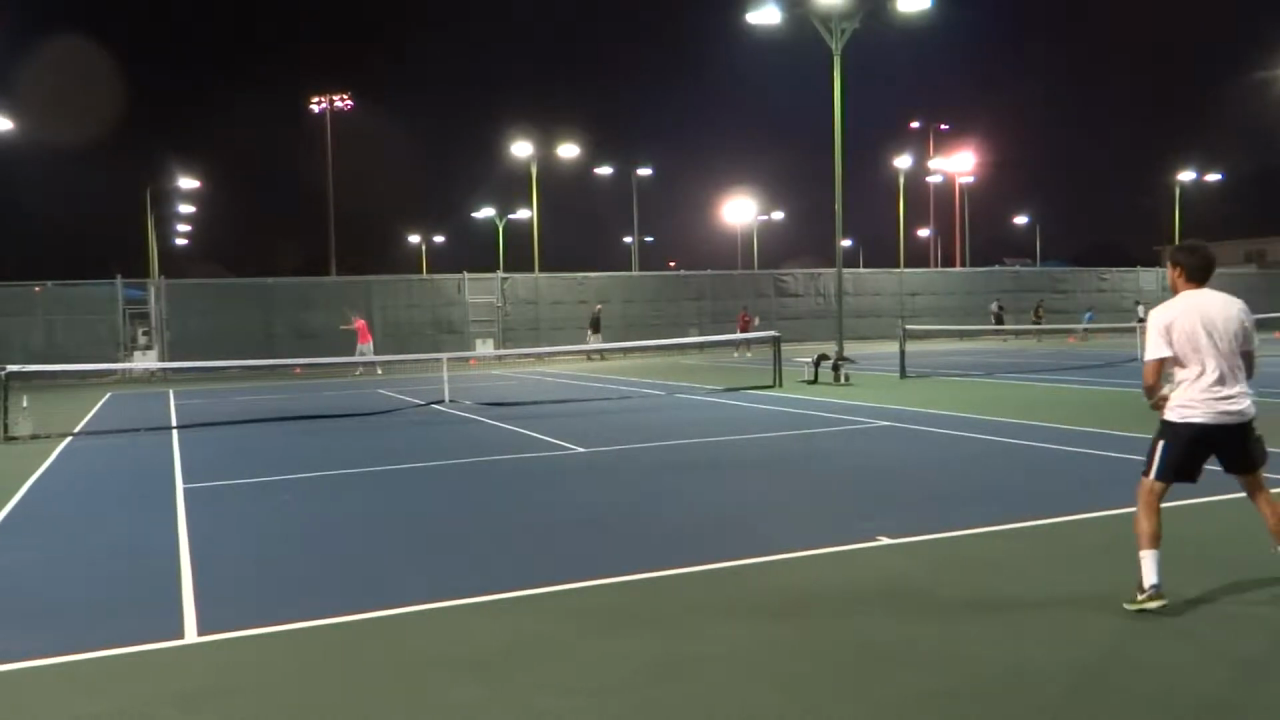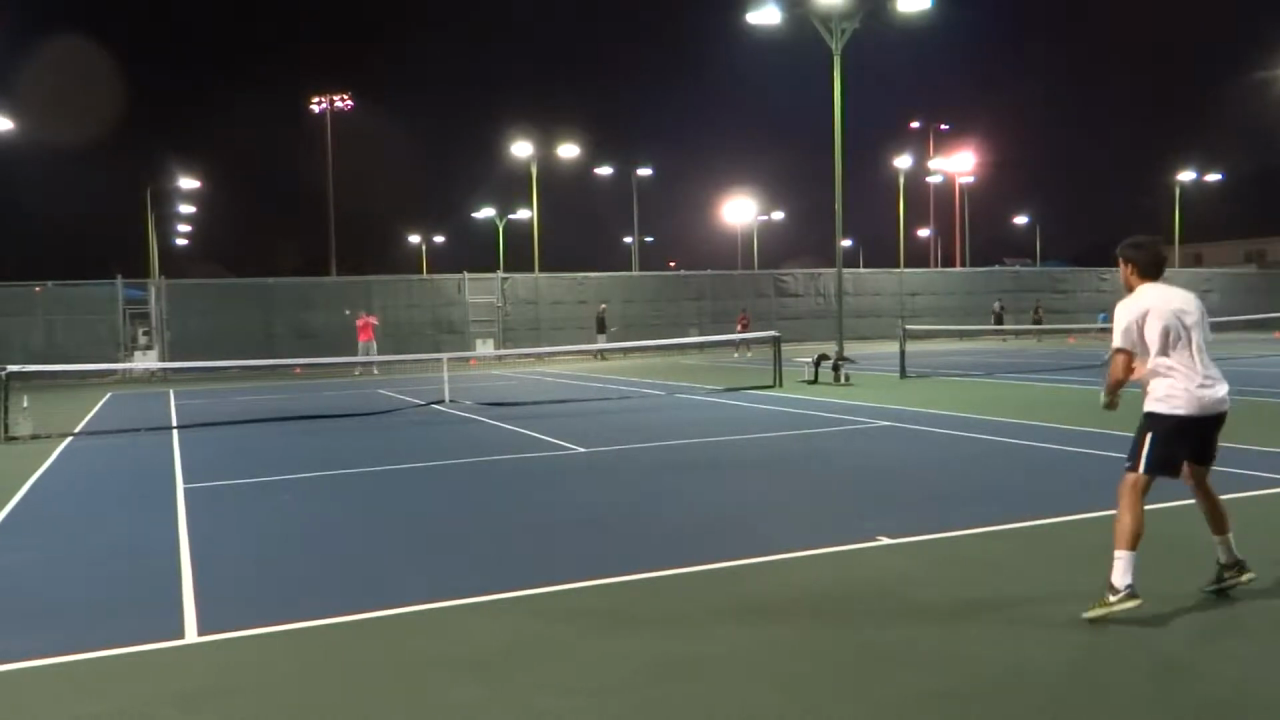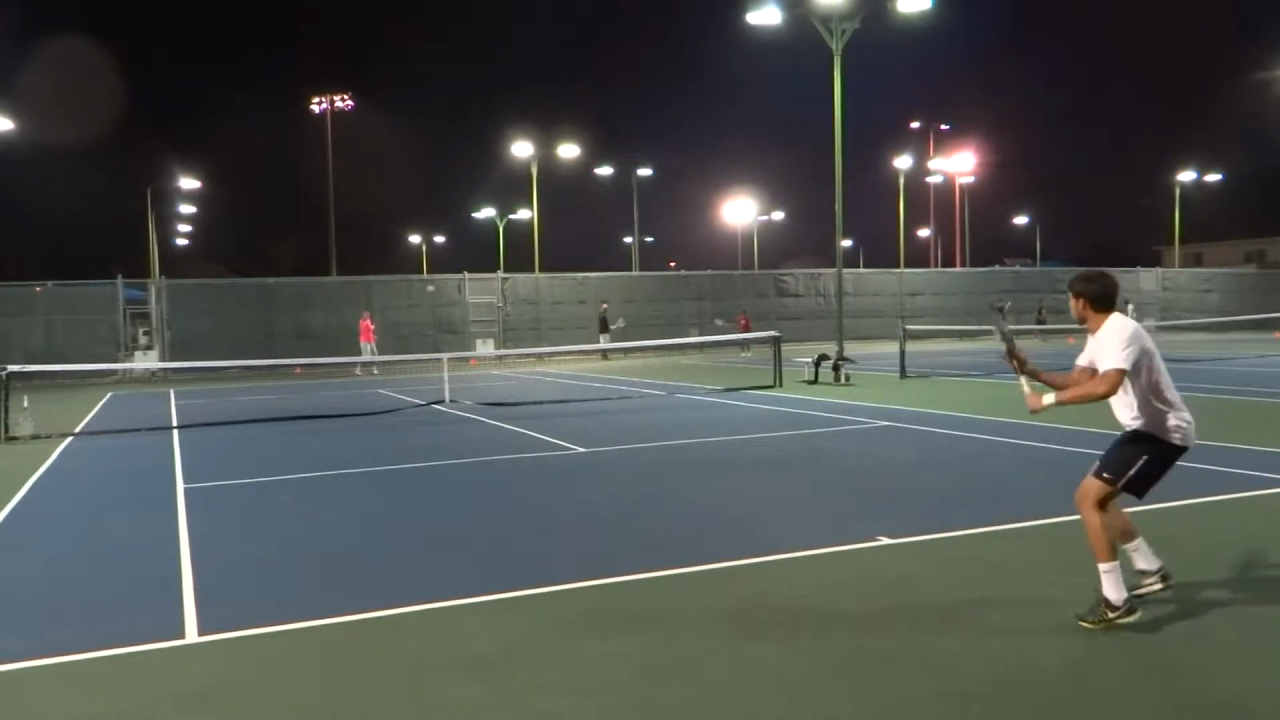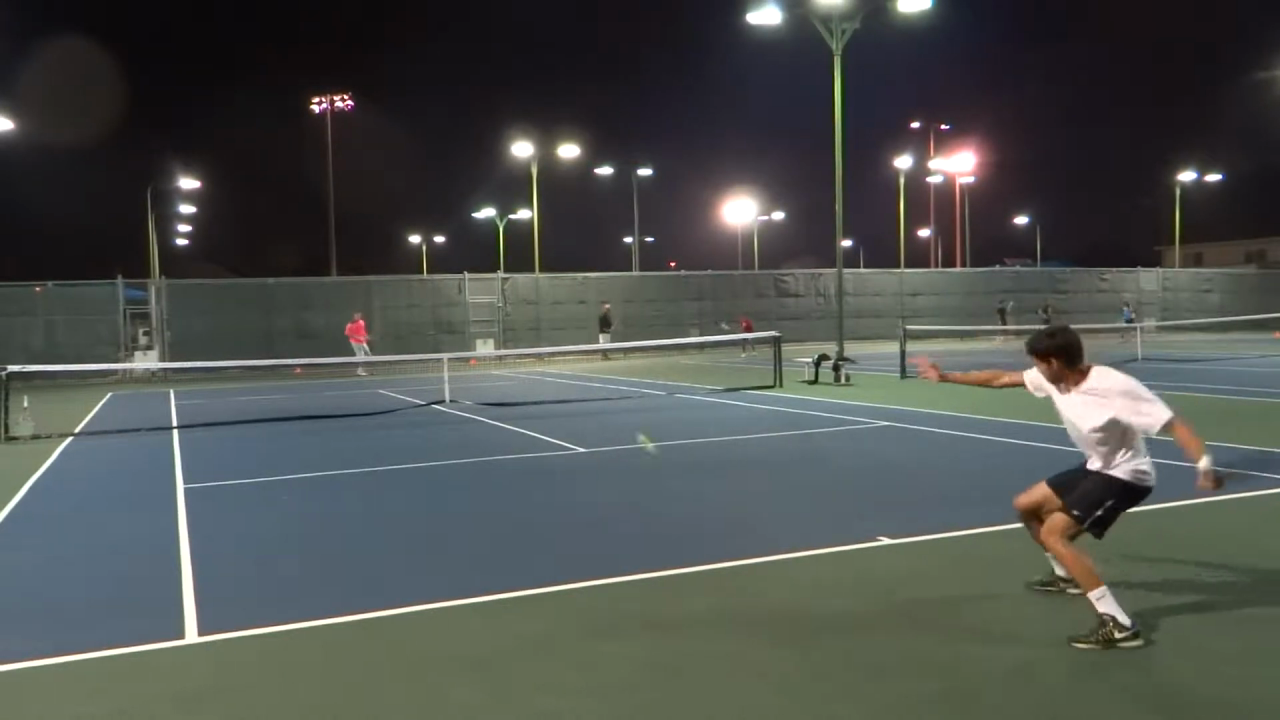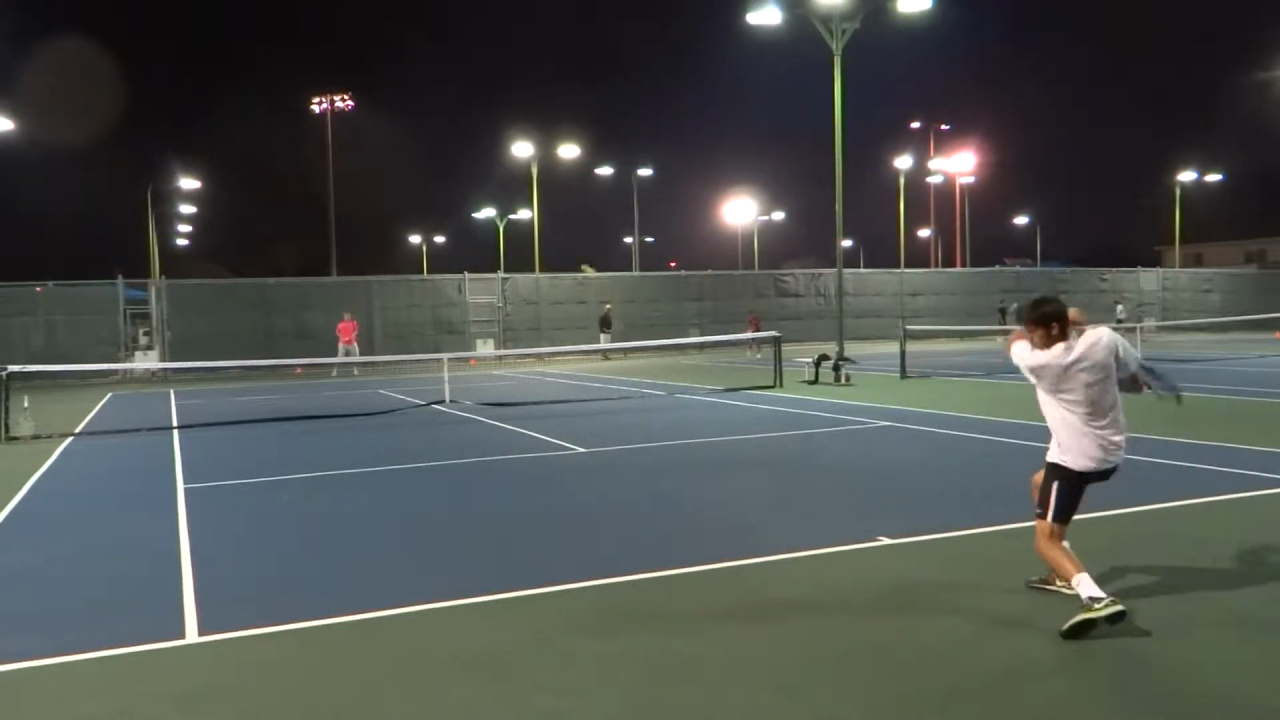
dt=0.4s
person 1, frame 1
left shoulder: (1164, 314)
right shoulder: (1237, 307)
left elbow: (1151, 378)
right elbow: (1248, 366)
left wrist: (1155, 398)
left hip: (1187, 415)
right hip: (1236, 412)
left knee: (1148, 496)
left ankle: (1150, 586)
person 1, frame 2
left shoulder: (1131, 306)
right shoulder: (1190, 300)
left elbow: (1119, 372)
left wrist: (1110, 396)
left hip: (1172, 406)
right hip: (1214, 401)
left knee: (1132, 489)
right knee: (1198, 481)
left ankle: (1121, 587)
right ankle: (1232, 565)
person 1, frame 3
left shoulder: (1121, 331)
right shoulder: (1102, 333)
left elbow: (1108, 386)
right elbow: (1074, 382)
left wrist: (1049, 400)
right wrist: (1031, 372)
left hip: (1162, 431)
right hip: (1150, 428)
left knee: (1088, 500)
right knee: (1097, 499)
left ankle: (1116, 602)
right ankle: (1150, 570)
person 1, frame 4
left shoulder: (1119, 388)
right shoulder: (1051, 379)
left elbow: (1175, 425)
right elbow: (1002, 378)
left wrist: (1203, 465)
right wrist: (946, 376)
left hip: (1126, 476)
right hip: (1097, 468)
left knee: (1053, 534)
right knee: (1024, 505)
left ankle: (1120, 626)
right ankle: (1066, 575)
person 1, frame 5
left shoulder: (1042, 361)
right shoulder: (1106, 339)
left elbow: (1016, 340)
right elbow: (1132, 376)
left wrist: (1067, 320)
left hip: (1075, 459)
right hip: (1111, 451)
left knee: (1046, 540)
right knee: (1040, 483)
left ankle: (1097, 600)
right ankle: (1065, 575)
